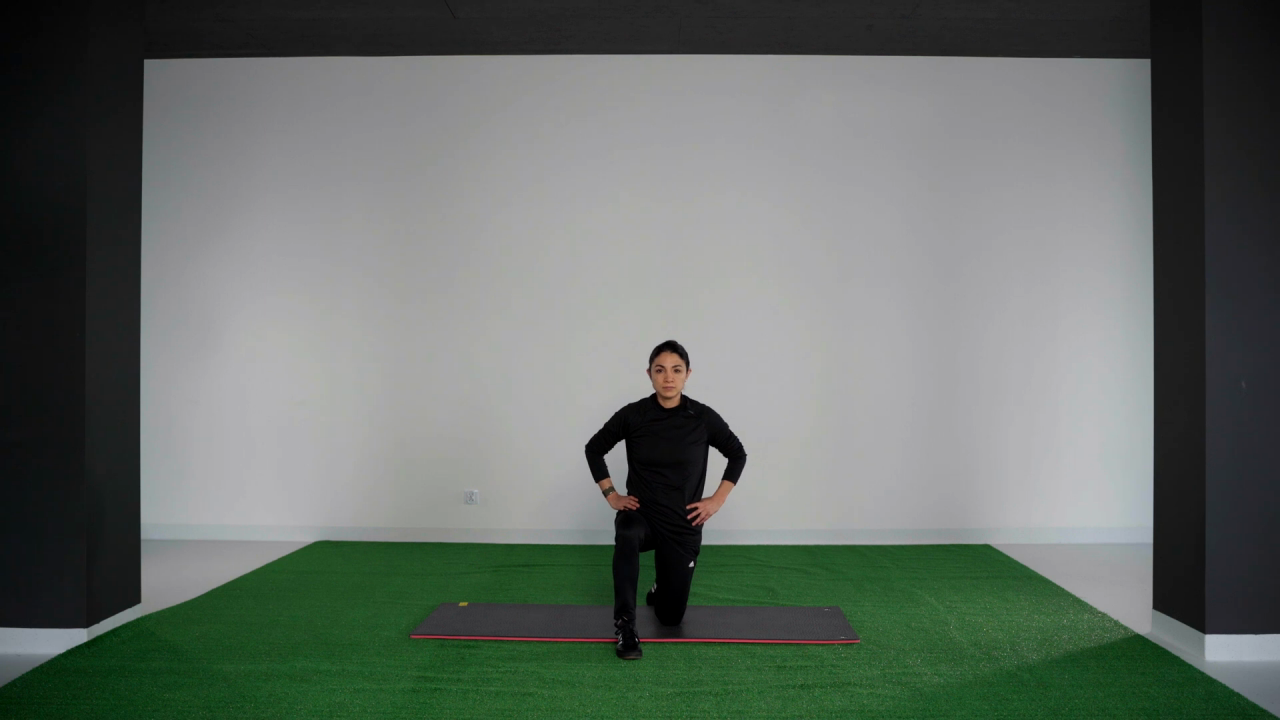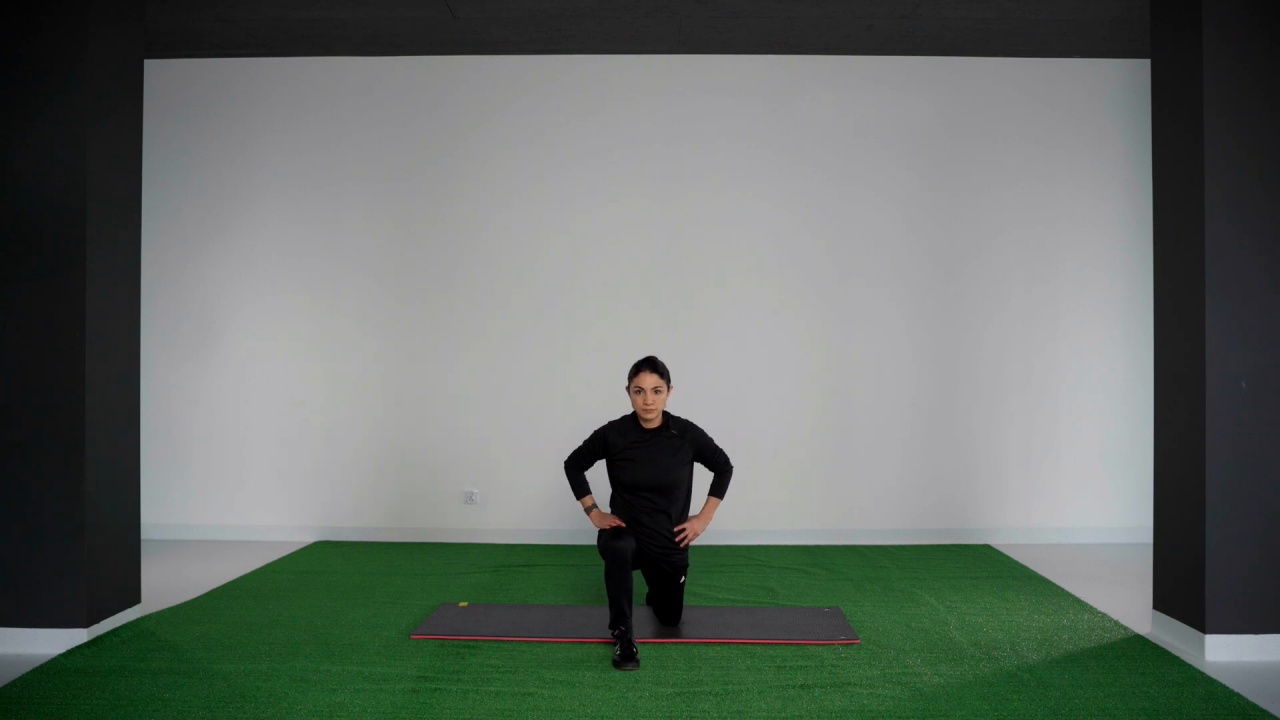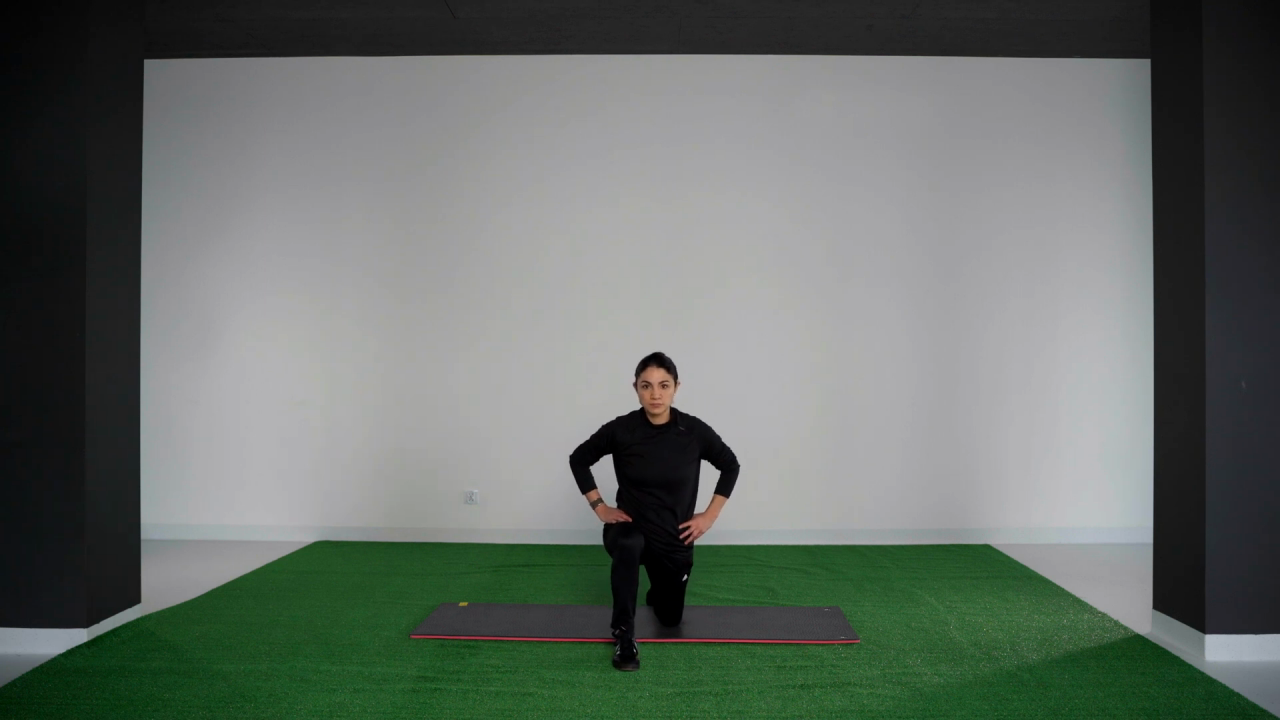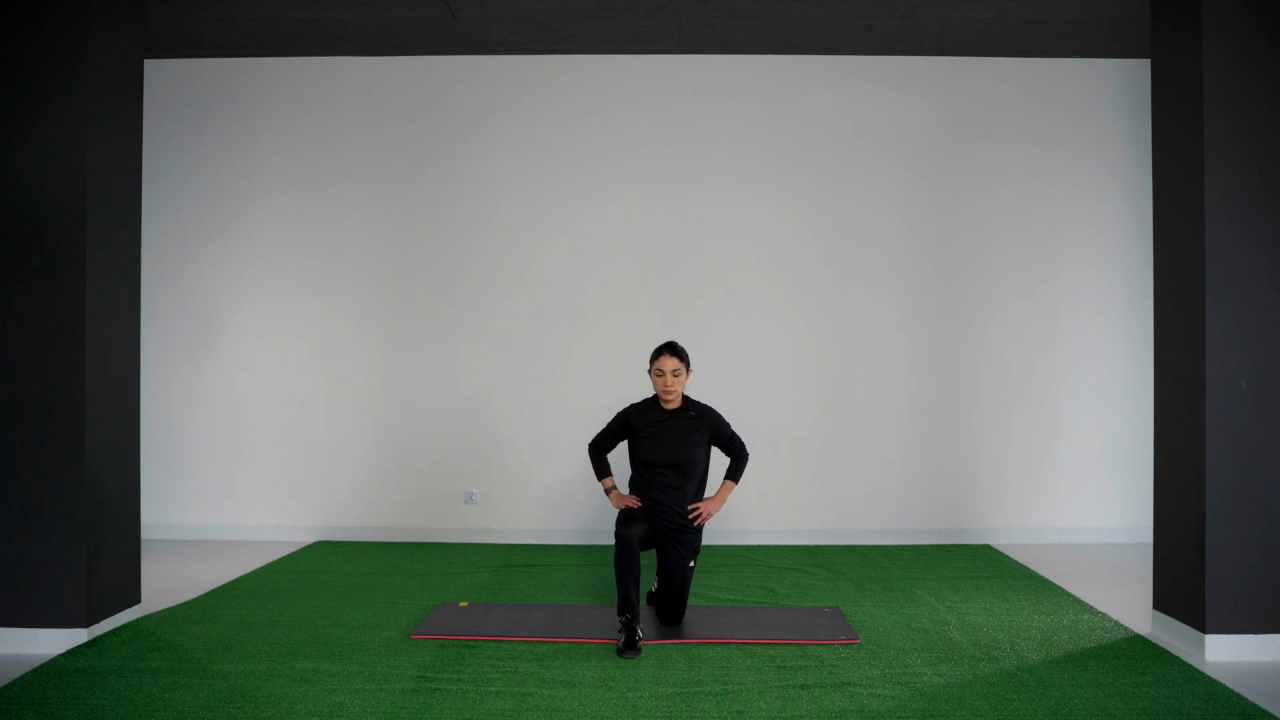
dt=1s
person 1, frame 1
left shoulder: (703, 417)
right shoulder: (632, 415)
left elbow: (737, 454)
right elbow: (594, 449)
left wrist: (718, 499)
right wrist: (611, 495)
left hip: (682, 523)
right hip: (640, 514)
left knee: (671, 615)
right knee: (628, 536)
left ankle: (660, 587)
right ankle: (625, 625)
person 1, frame 2
left shoulder: (687, 434)
right shoulder: (612, 434)
left elbow: (723, 467)
right elbow: (574, 465)
left wrist: (704, 517)
right wrist: (594, 512)
left hip: (670, 540)
right hip: (624, 532)
left knee: (669, 618)
right knee: (619, 547)
left ankle: (656, 591)
right ankle: (622, 635)
person 1, frame 3
left shoulder: (694, 431)
right shoulder: (620, 429)
left elbow: (730, 466)
right elbow: (579, 459)
left wrist: (710, 515)
right wrist: (599, 507)
left hip: (675, 536)
right hip: (629, 527)
left knee: (670, 618)
right knee: (628, 546)
left ankle: (658, 590)
right ankle: (624, 635)
person 1, frame 4
left shoulder: (705, 417)
right shoulder: (634, 415)
left elbow: (740, 453)
right elbow: (597, 447)
left wrist: (719, 499)
right wrist: (612, 493)
left hip: (683, 523)
right hip: (642, 513)
left knee: (671, 616)
right knee: (626, 534)
left ankle: (662, 583)
right ankle: (630, 625)
